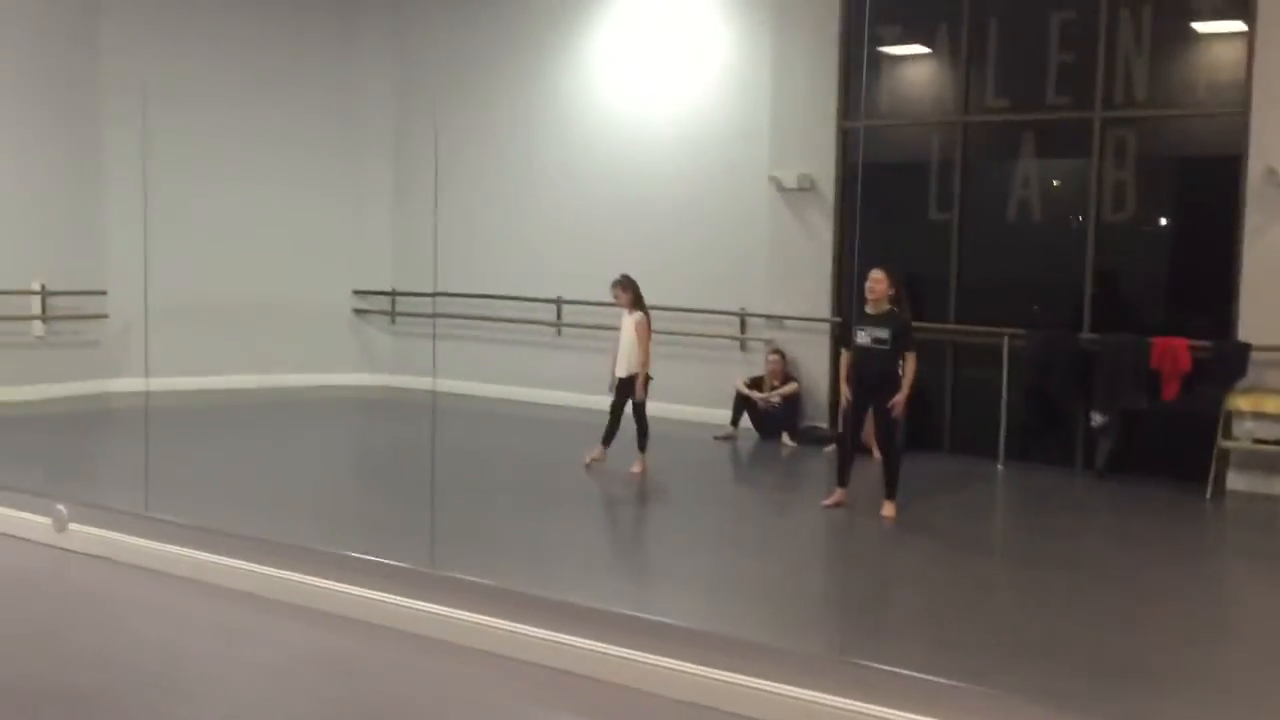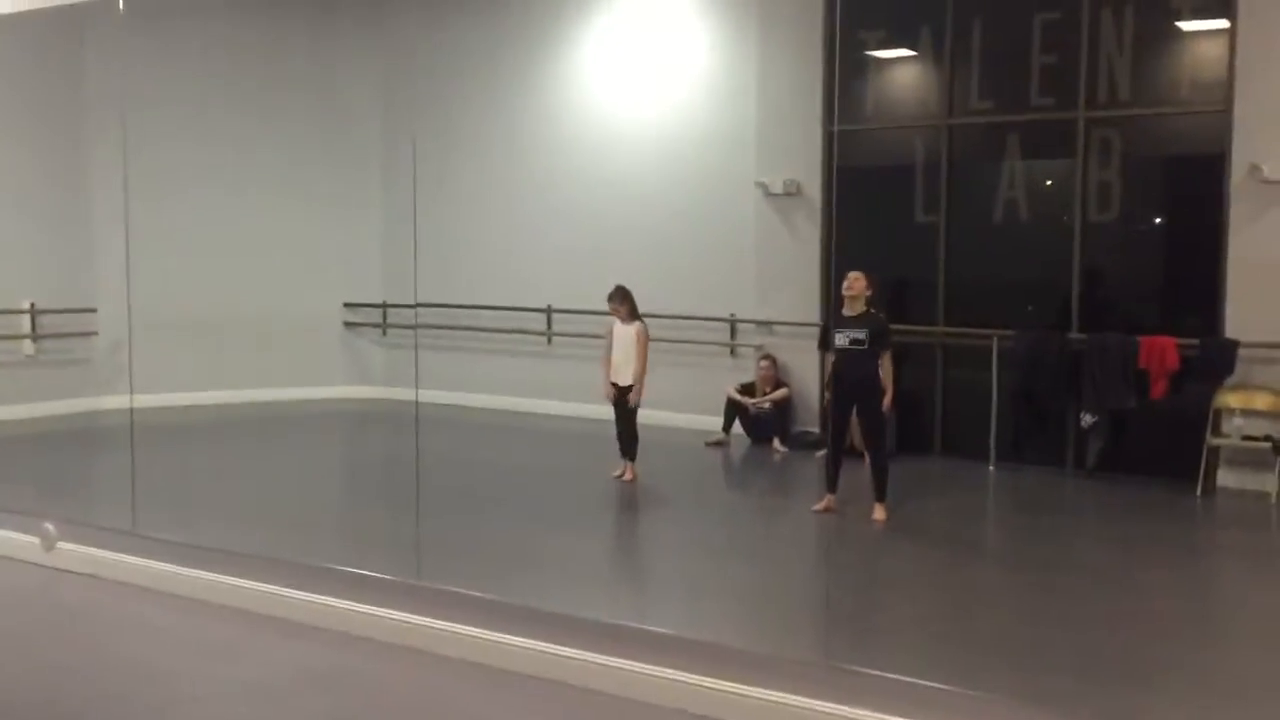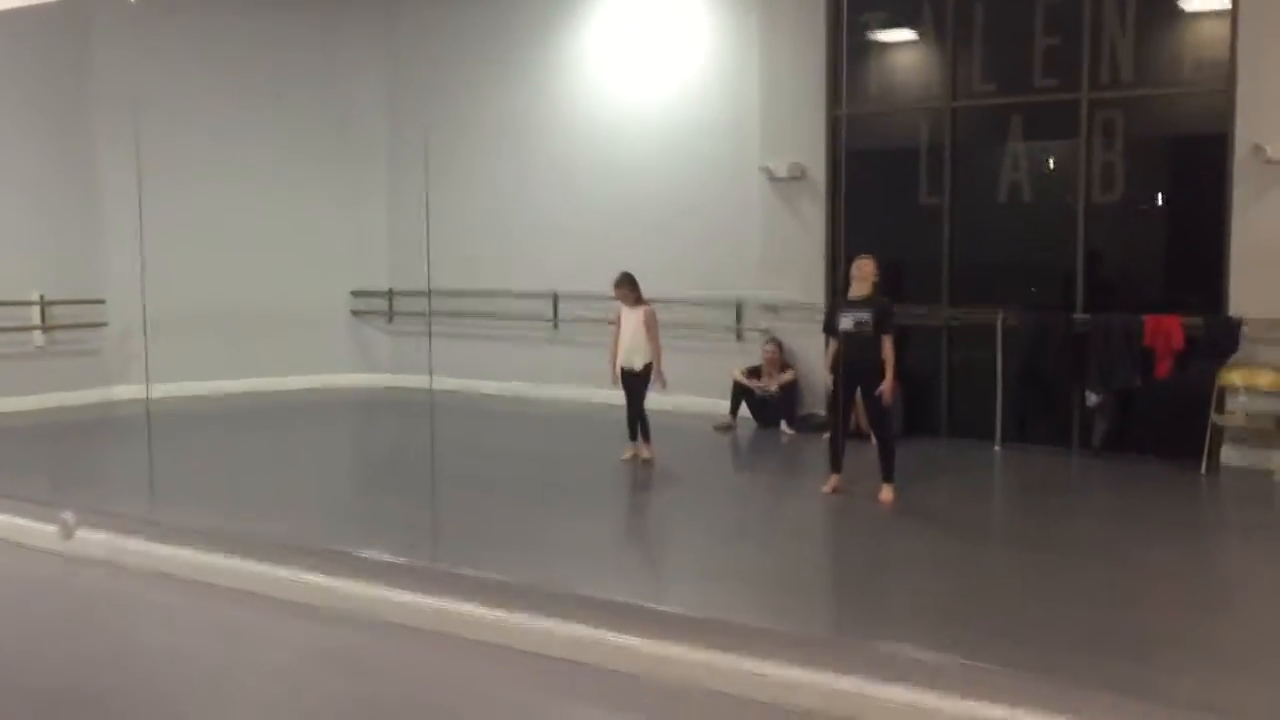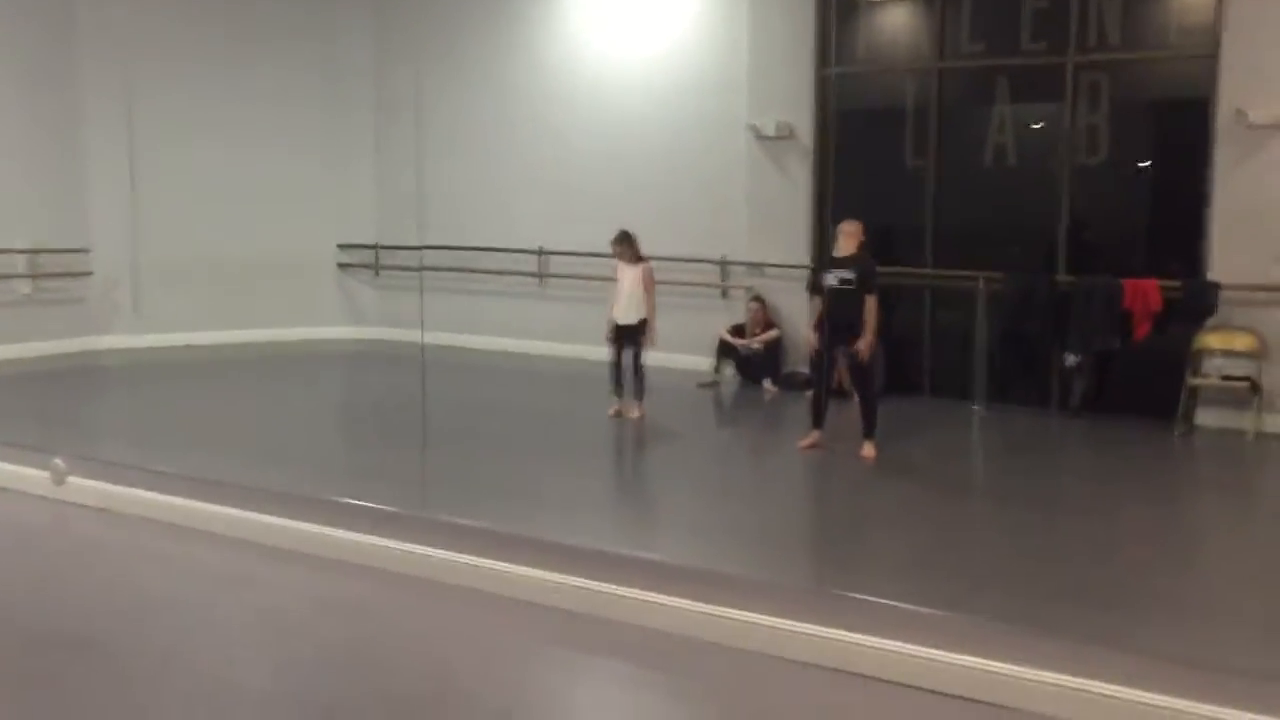
dt=0.5s
person 1, frame 1
left shoulder: (899, 321)
right shoulder: (855, 318)
left elbow: (910, 358)
right elbow: (846, 353)
left wrist: (904, 392)
right wrist: (843, 385)
left hip: (886, 390)
right hip: (857, 387)
left knee: (887, 443)
right knee: (846, 438)
left ankle: (889, 500)
right ankle: (840, 491)
person 1, frame 2
left shoulder: (876, 322)
right shoulder: (832, 322)
left elbow: (885, 358)
left wrist: (888, 392)
right wrist: (827, 388)
left hip: (869, 391)
right hip: (839, 390)
left knee: (875, 446)
right knee: (834, 443)
left ankle: (880, 503)
right ankle: (830, 496)
person 1, frame 3
left shoulder: (881, 305)
right shoulder: (838, 305)
left elbow: (887, 342)
right elbow: (833, 341)
left wrist: (889, 378)
right wrist: (829, 372)
left hip: (872, 373)
right hip: (843, 372)
left knee: (881, 427)
right knee: (837, 423)
left ankle: (887, 483)
right ankle: (835, 476)
person 1, frame 4
left shoulder: (865, 263)
right shoulder: (824, 264)
left elbow: (871, 302)
right elbow: (818, 299)
left wrist: (868, 336)
right wrist: (813, 330)
left hip: (855, 331)
right hip: (827, 329)
left knee: (863, 385)
right knee: (820, 380)
left ankle: (869, 440)
right ankle: (816, 432)
person 2, frame 1
left shoulder: (640, 319)
right shoulder: (625, 315)
left elbow: (644, 353)
left wrist: (641, 382)
right wrist: (614, 374)
left hip: (637, 376)
right hip: (622, 375)
left knee: (639, 415)
right knee: (615, 411)
left ankle: (641, 459)
right ankle: (601, 450)
person 2, frame 2
left shoulder: (639, 328)
right shoulder: (613, 326)
left elbow: (642, 362)
right elbow: (607, 356)
left wrist: (637, 389)
right wrist: (607, 383)
left hip: (632, 384)
right hip: (616, 383)
left knee: (630, 424)
right knee: (619, 424)
left ankle: (631, 466)
right ankle: (624, 463)
person 2, frame 3
left shoulder: (646, 311)
right shoulder: (621, 311)
left elbow: (654, 342)
right elbow: (616, 339)
left wrist: (658, 369)
right wrist: (613, 367)
left hip: (642, 366)
right hip: (625, 366)
left knee: (638, 406)
right knee: (630, 406)
left ankle: (646, 445)
right ankle: (634, 446)
person 2, frame 4
left shoulder: (644, 269)
right shoulder: (620, 267)
left elbow: (650, 300)
right elbow: (617, 296)
left wrist: (650, 328)
right wrist: (610, 323)
left hip: (637, 323)
right hip: (619, 322)
left knee: (636, 363)
right knee: (616, 361)
left ankle: (638, 405)
right ankle: (618, 403)
